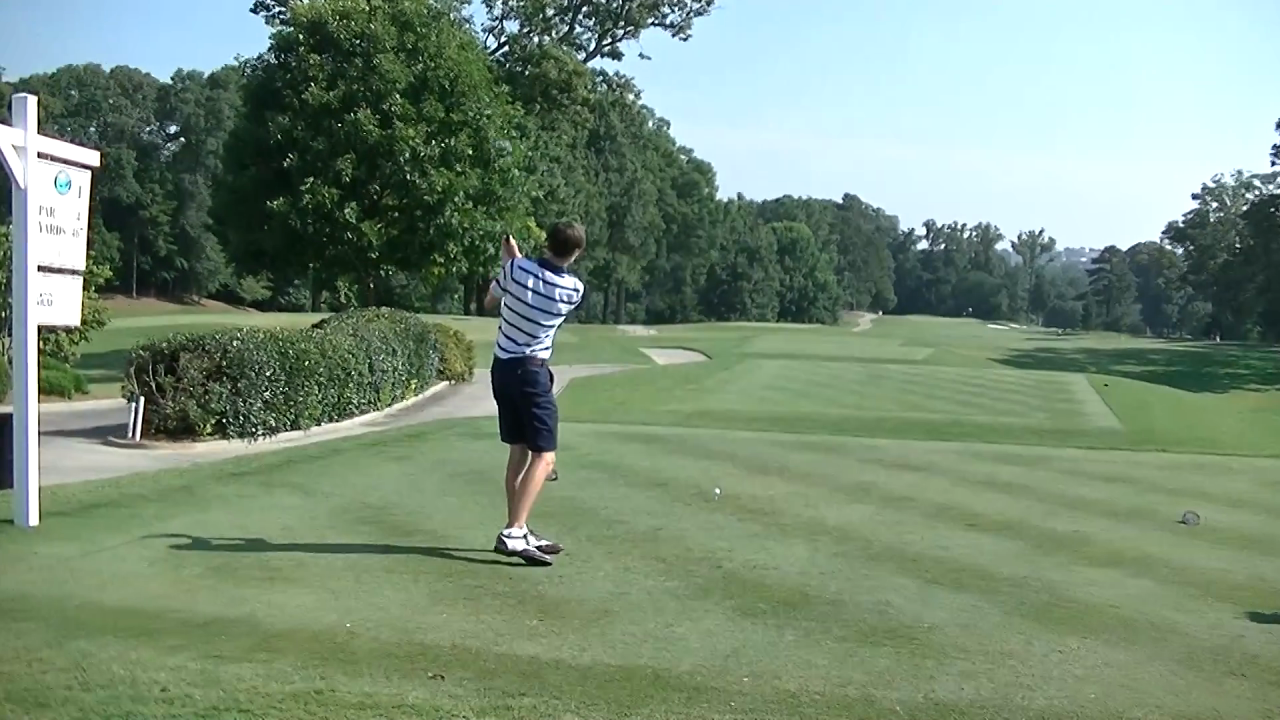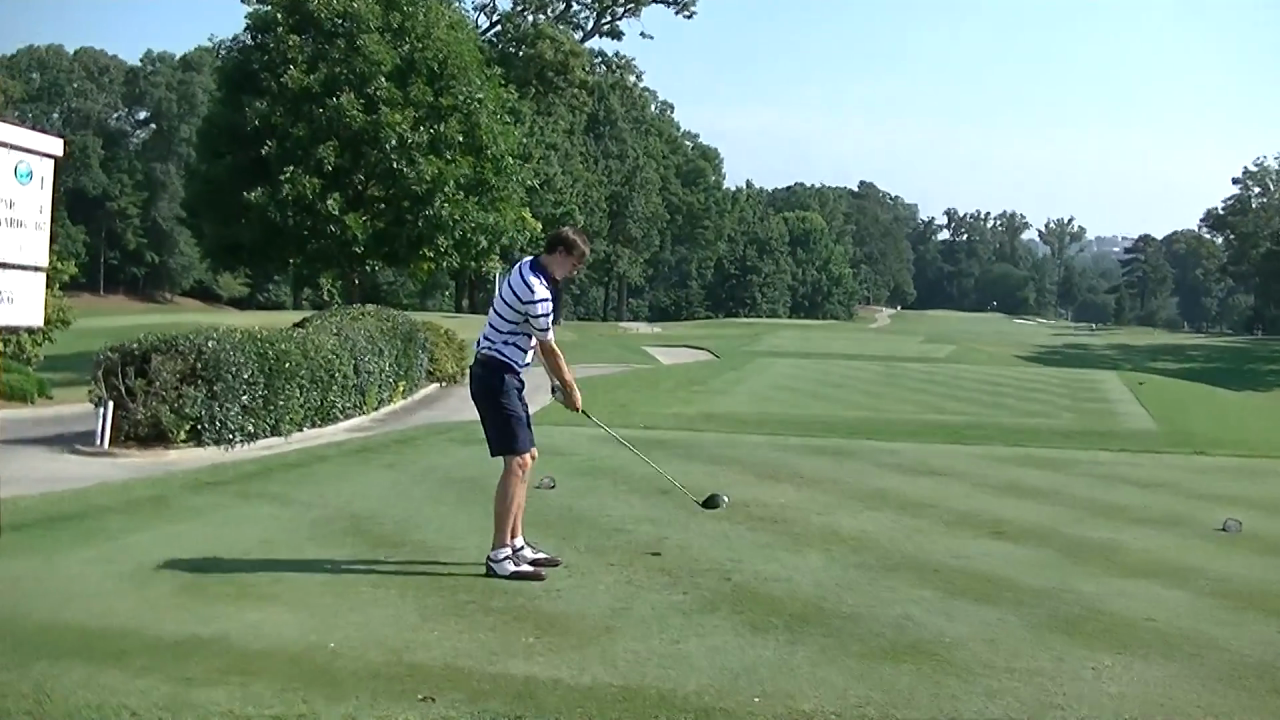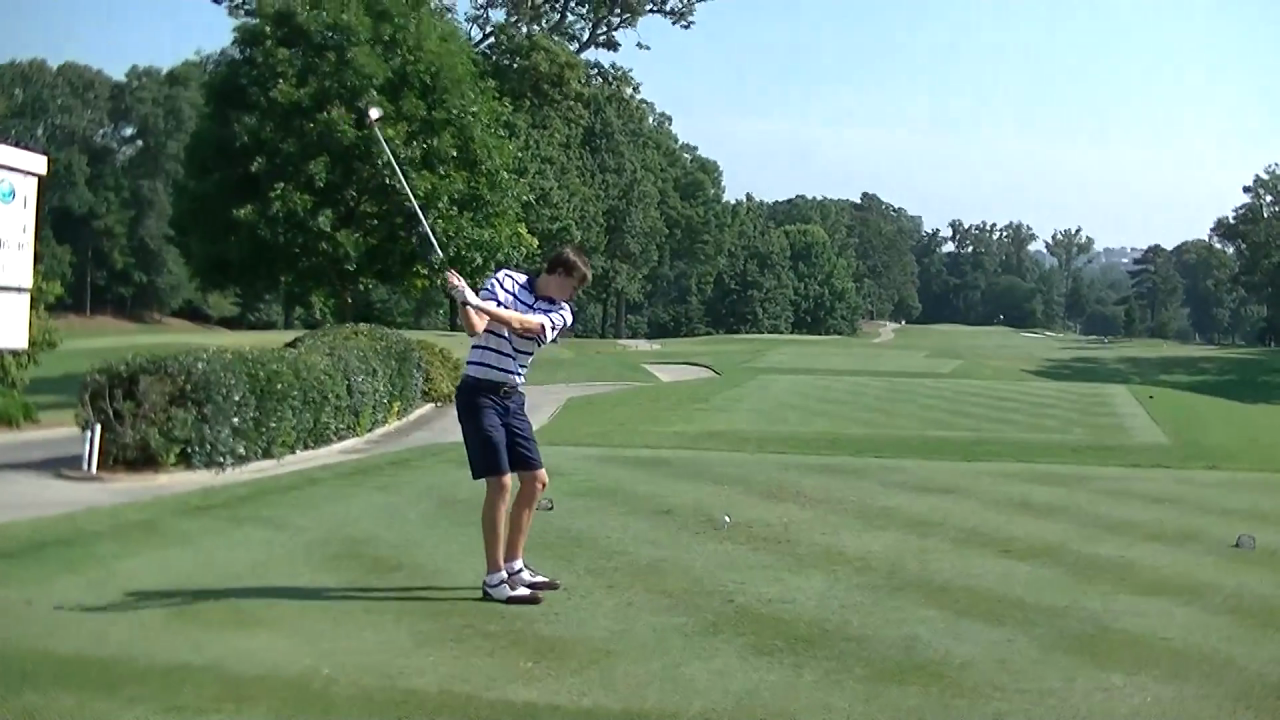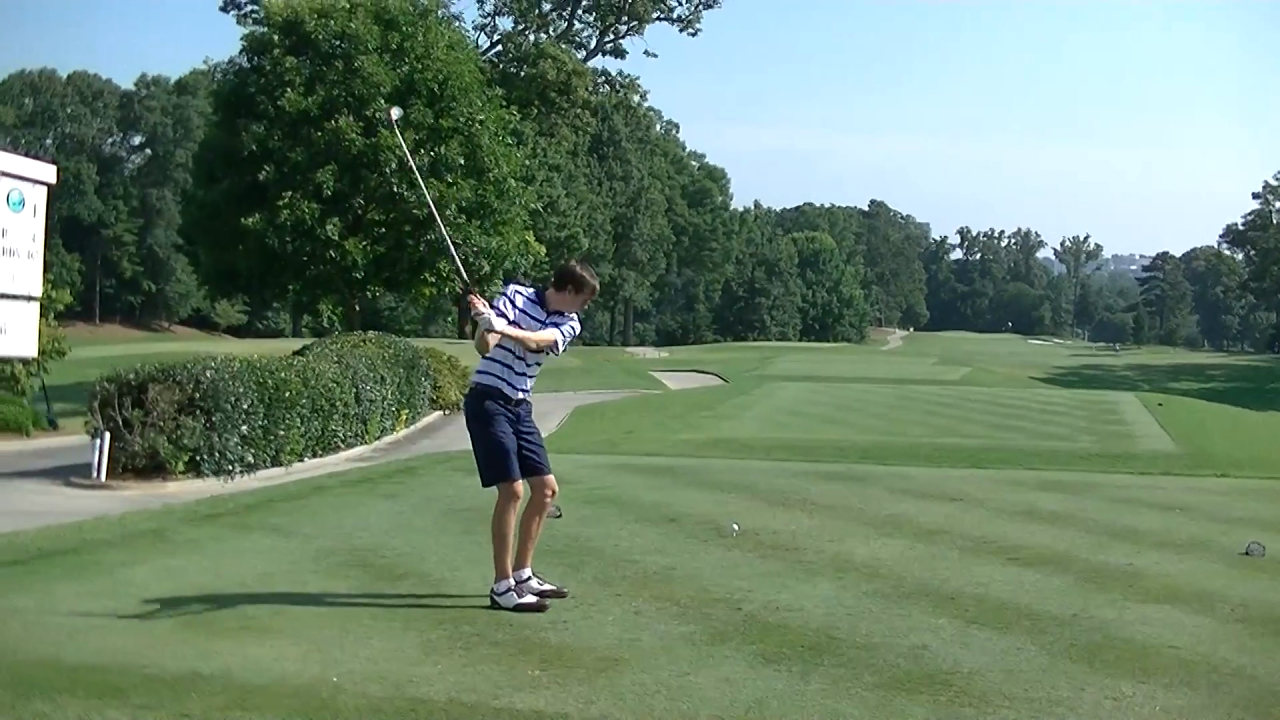
dt=0.4s
person 1, frame 1
left shoulder: (515, 270)
right shoulder: (574, 289)
left elbow: (491, 301)
left hip: (502, 368)
right hip: (531, 372)
left knee: (519, 451)
right knee: (544, 456)
left ankle: (517, 531)
right ankle: (513, 533)
person 1, frame 2
left shoulder: (527, 266)
right shoulder: (538, 293)
right elbow: (549, 350)
left wrist: (555, 382)
right wrist: (570, 389)
left hip: (502, 374)
right hip: (496, 375)
left knee: (524, 457)
right knee: (519, 462)
left ankle: (515, 544)
person 1, frame 3
left shoulder: (561, 315)
right shoulder: (505, 280)
left elbow: (521, 323)
right elbow: (474, 326)
left wrist: (478, 302)
right wrist: (465, 300)
left hip: (512, 398)
right hip: (478, 393)
left knee: (536, 481)
right knee: (500, 483)
person 1, frame 4
left shoulder: (569, 325)
right shoulder: (514, 295)
left elbow: (534, 341)
right elbow: (483, 346)
left wrist: (500, 327)
right wrist: (486, 325)
left hip: (519, 406)
right hip: (487, 402)
left knee: (545, 487)
right knee: (512, 490)
